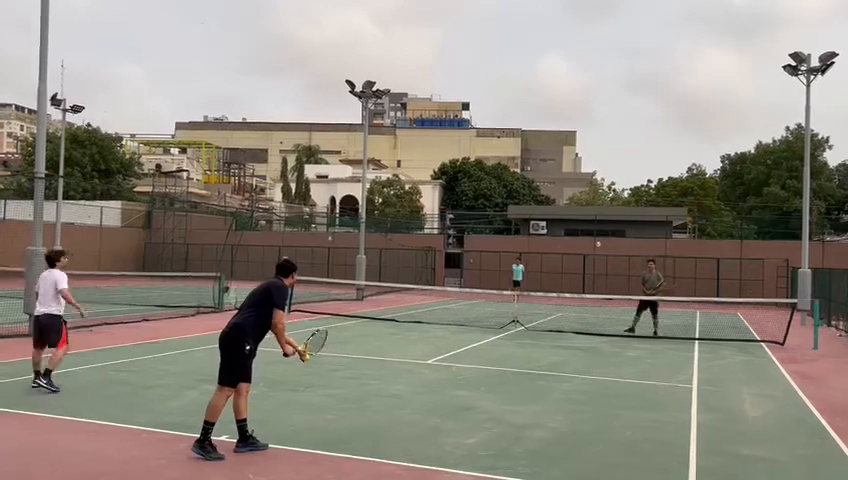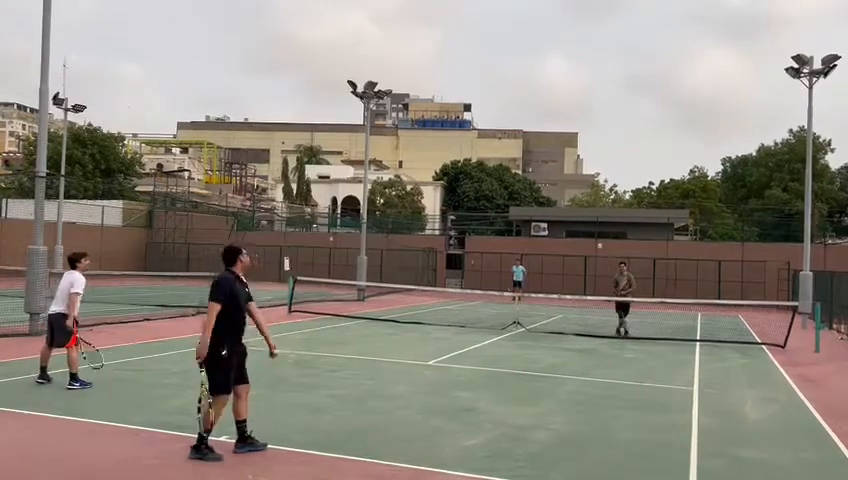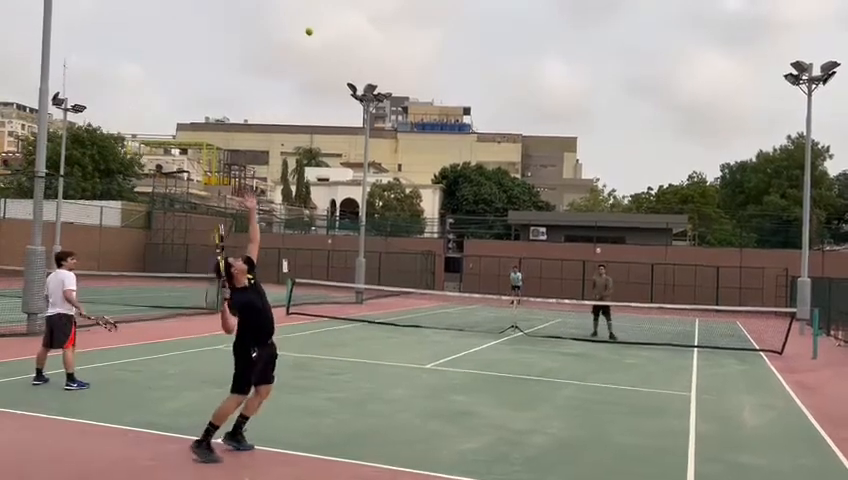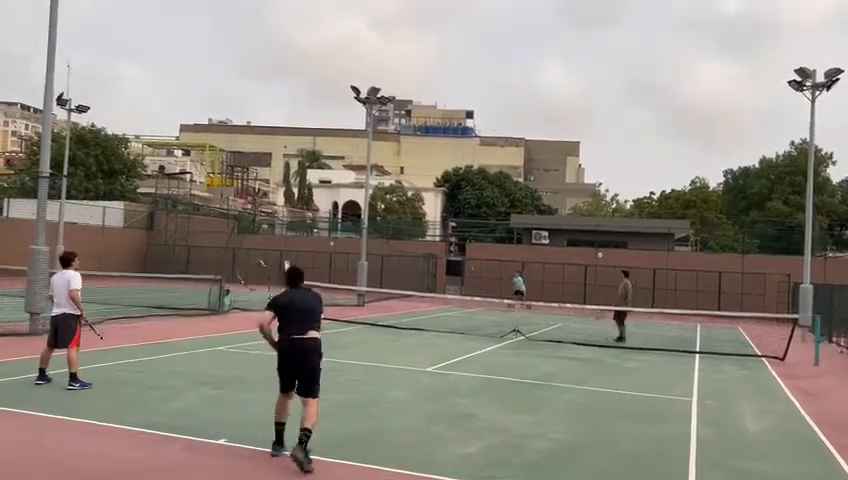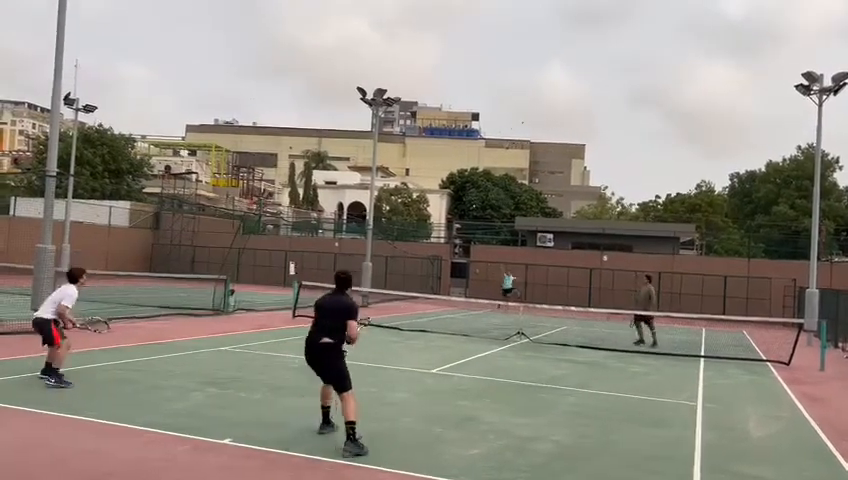
dt=1s
person 1, frame 1
left shoulder: (270, 286)
right shoulder: (280, 288)
left elbow: (273, 326)
right elbow: (277, 324)
left wrist: (296, 346)
right wrist: (284, 347)
left hip: (239, 340)
right hip: (239, 340)
left knee: (242, 389)
right knee: (225, 390)
left ankle: (244, 439)
right ankle: (203, 441)
person 1, frame 2
left shoulder: (242, 283)
right shoulder: (224, 280)
left elbow: (254, 312)
right elbow: (212, 313)
left wrist: (269, 341)
right wrist: (204, 343)
left hip: (234, 346)
right hip: (220, 348)
left knee: (242, 391)
right knee: (221, 397)
left ankle: (243, 439)
right ankle: (200, 446)
person 1, frame 3
left shoulder: (251, 276)
right shoulder: (235, 297)
left elbow: (254, 241)
right elbow: (229, 329)
left wrist: (252, 212)
right wrist: (224, 307)
left hip: (266, 347)
right hip: (249, 349)
left knee: (262, 392)
right knee: (237, 397)
left ankle: (235, 435)
right ankle: (203, 442)
person 1, frame 4
left shoulder: (279, 299)
right shoulder: (316, 297)
left elbow: (263, 324)
left wrist: (274, 343)
left hip: (287, 347)
right hip: (311, 346)
left knee: (285, 394)
right knee: (310, 402)
left ankle: (278, 443)
right ankle: (301, 446)
person 1, frame 5
left shoulder: (321, 300)
right shoulder: (349, 304)
right elbow: (352, 334)
right wrist: (350, 340)
left hip: (311, 348)
right hip: (330, 350)
left knee: (328, 382)
right knee: (347, 395)
left ankle: (326, 422)
right ankle: (351, 440)
person 2, frame 1
left shoulder: (44, 275)
right shoulder: (60, 275)
right elbow: (65, 294)
right wrist: (78, 307)
left hip: (39, 314)
right hip: (53, 316)
left knee: (38, 348)
right knee: (62, 347)
left ankle: (38, 377)
right ankle: (45, 376)
person 2, frame 2
left shoulder: (67, 274)
right shoulder: (79, 278)
right elbow: (72, 298)
right wrist: (70, 318)
left hip: (52, 313)
right hip: (64, 315)
left knee: (48, 345)
right knee: (72, 347)
left ankle: (42, 374)
right ankle: (74, 380)
person 2, frame 3
left shoulder: (51, 276)
right shoulder: (68, 275)
left elbow: (47, 297)
right elbow: (68, 295)
right wrist: (79, 308)
left hip: (51, 315)
right hip: (64, 316)
left knee: (45, 346)
right knee: (68, 347)
left ankle: (38, 376)
right ankle: (71, 380)
person 2, frame 4
left shoulder: (55, 277)
right shoulder: (74, 275)
left elbow: (52, 297)
right elbow: (73, 295)
right wrist: (82, 310)
left hip: (55, 315)
right hip: (70, 316)
left knee: (50, 346)
right knee: (73, 347)
left ankle: (41, 375)
right ankle: (73, 380)
person 2, frame 5
left shoulder: (66, 288)
right shoulder: (72, 292)
right elbow: (61, 310)
left wrist: (71, 321)
right wrist: (66, 323)
left hip: (39, 318)
right hip: (46, 320)
left knee: (55, 343)
right knee: (65, 344)
left ankle: (47, 370)
right ankle: (53, 376)
